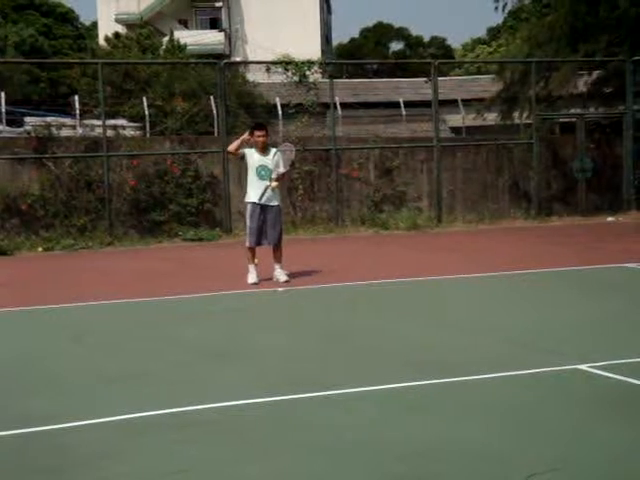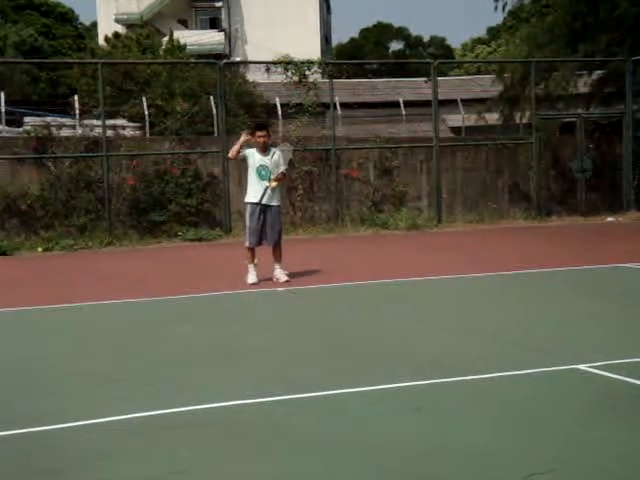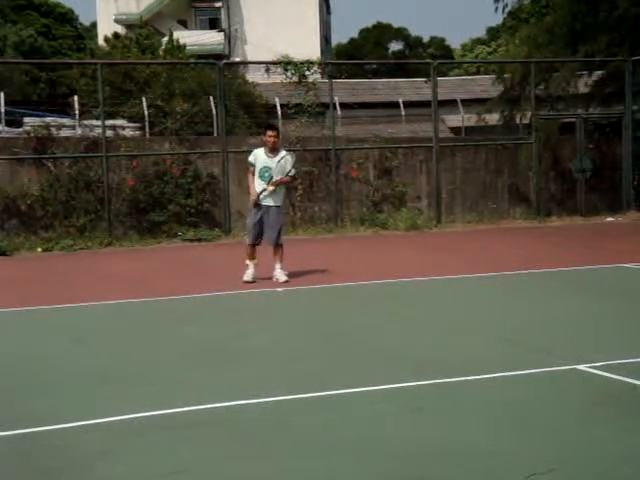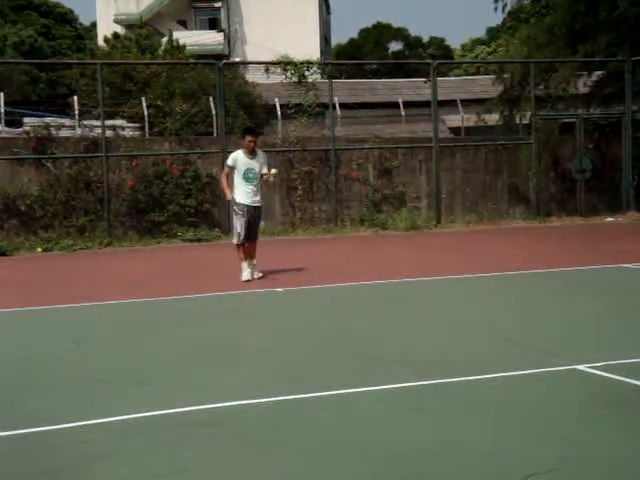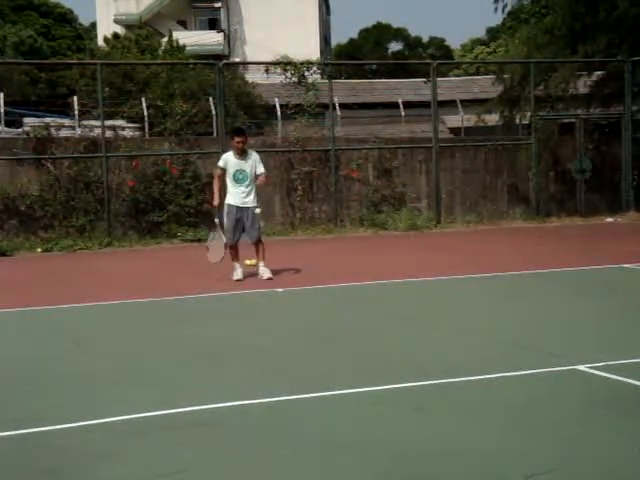
dt=1s
person 1, frame 1
left shoulder: (275, 153)
right shoulder: (248, 153)
left elbow: (281, 174)
right elbow: (230, 150)
left wrist: (278, 178)
right wrist: (244, 138)
left hip: (273, 201)
right hip: (254, 200)
left knee: (276, 237)
right knee: (251, 238)
left ankle: (278, 270)
right ankle: (252, 271)
person 1, frame 2
left shoulder: (277, 154)
right shoulder: (249, 153)
left elbow: (283, 174)
right elbow: (231, 155)
left wrist: (278, 178)
right wrist: (242, 140)
left hip: (273, 201)
right hip: (254, 201)
left knee: (276, 238)
right knee: (251, 238)
left ankle: (278, 270)
right ankle: (251, 271)
person 1, frame 3
left shoulder: (285, 156)
right shoulder: (256, 153)
left elbow: (290, 178)
right elbow: (251, 174)
left wrist: (279, 182)
right wrist: (252, 191)
left hip: (275, 203)
right hip: (257, 201)
left knee: (277, 239)
right knee: (252, 238)
left ankle: (278, 270)
right ankle: (250, 269)
person 1, frame 4
left shoulder: (262, 156)
right shoulder: (235, 156)
left elbow: (264, 176)
right elbow: (224, 176)
left wrist: (268, 176)
right wrist: (228, 192)
left hip: (256, 202)
right hip: (240, 202)
left knee: (252, 238)
right knee: (241, 237)
left ankle: (252, 266)
right ankle: (245, 268)
person 1, frame 5
left shoulder: (254, 156)
right shoulder: (226, 158)
left elbow: (262, 175)
right elbow: (217, 177)
left wrist: (262, 180)
right wrist: (216, 196)
left hip: (251, 204)
right hip: (232, 204)
left knee: (257, 238)
right knee: (231, 239)
left ankle: (262, 268)
right ankle: (237, 268)
